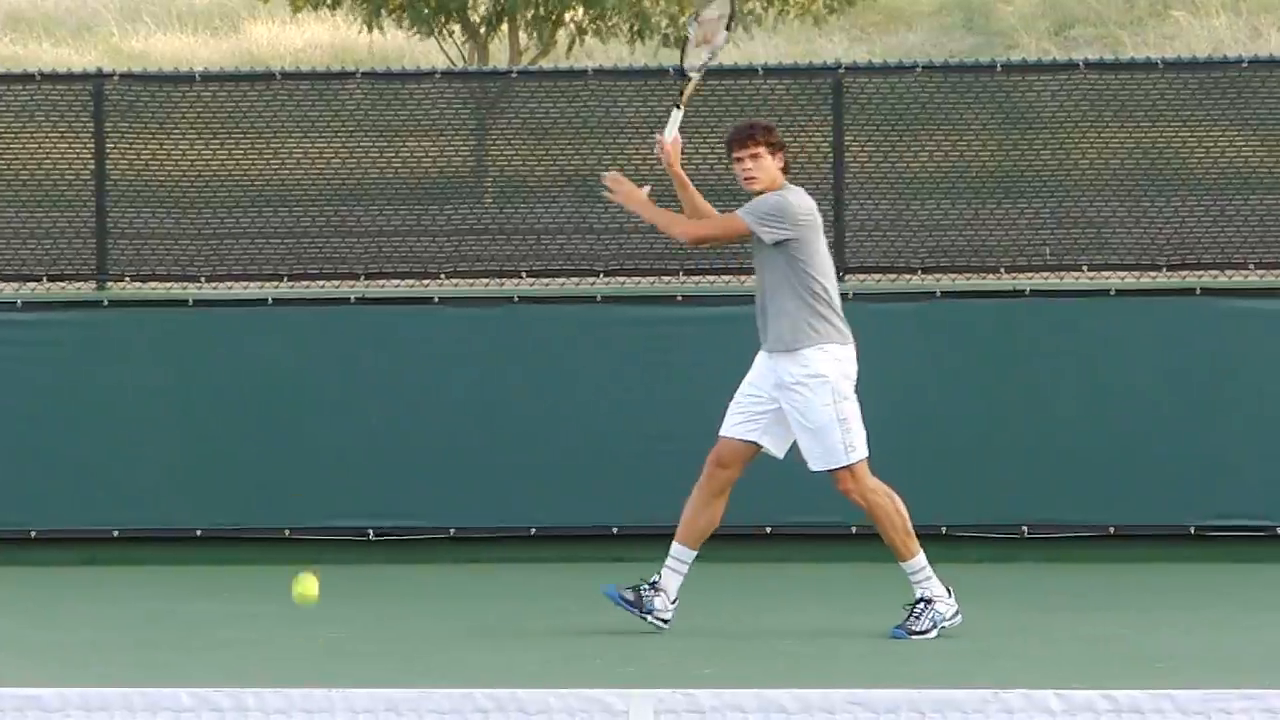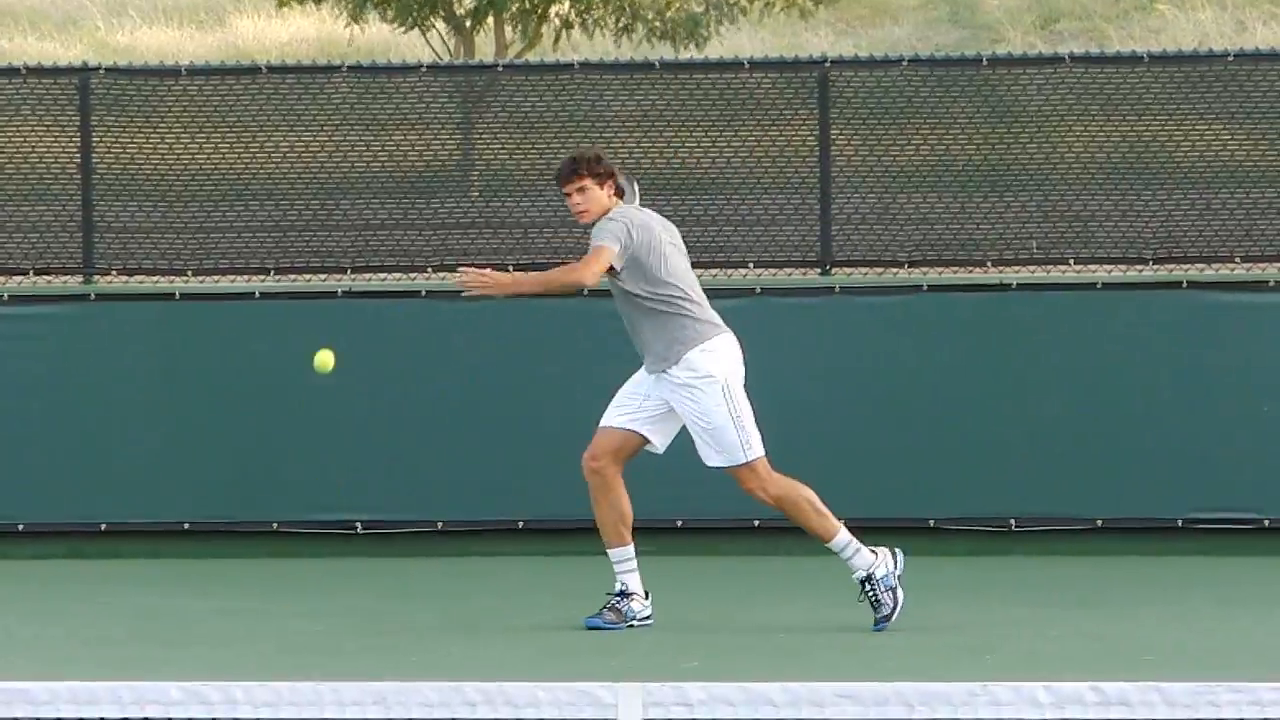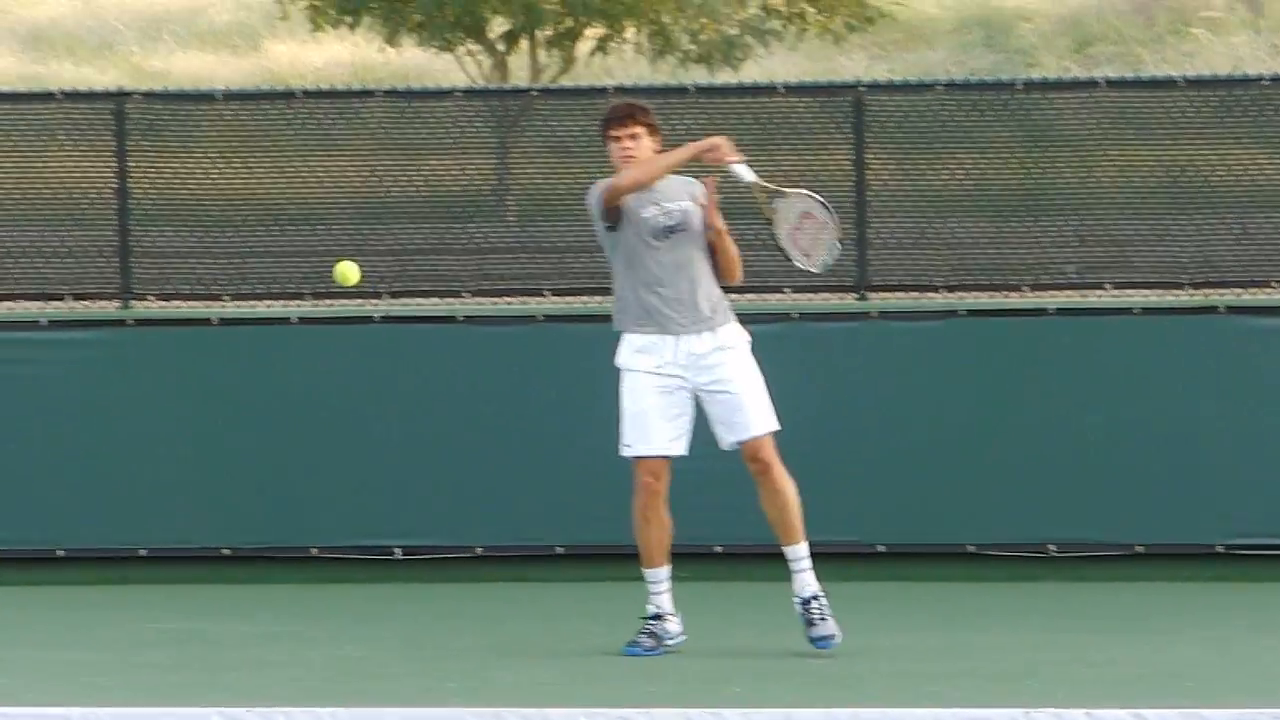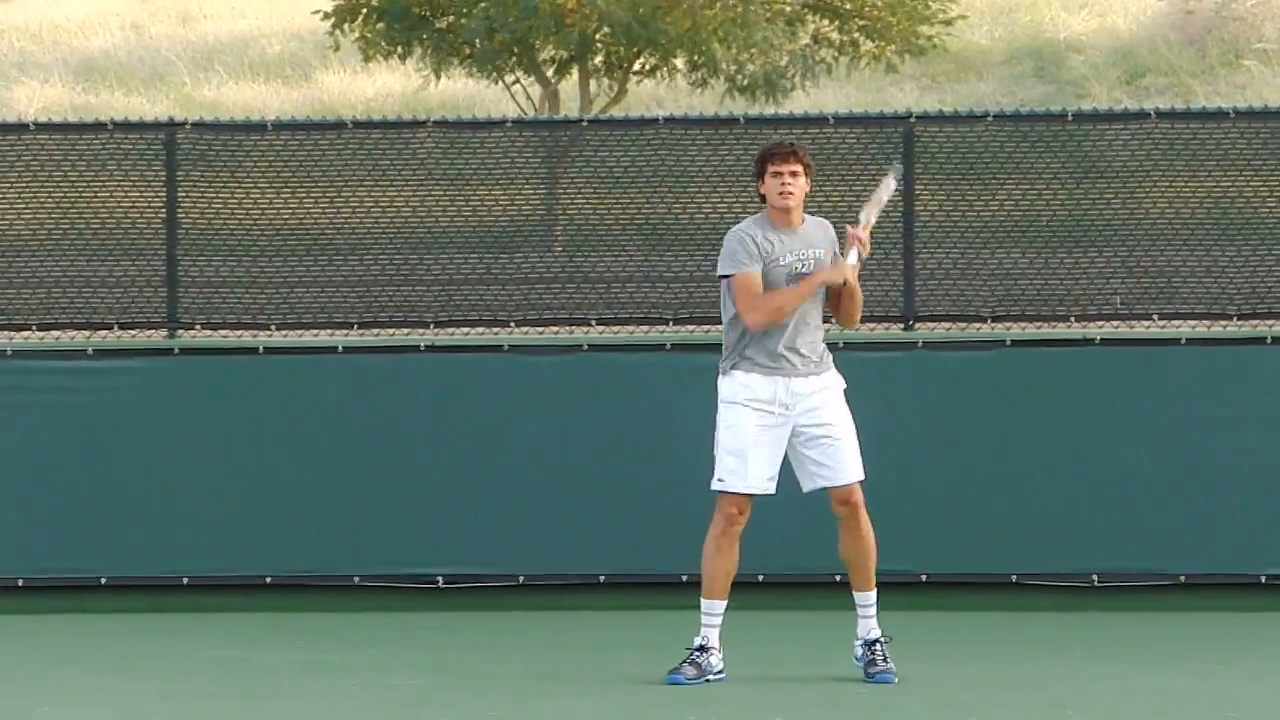
dt=0.5s
person 1, frame 1
left shoulder: (788, 204)
right shoulder: (763, 208)
left elbow: (697, 233)
right elbow: (714, 225)
left wrist: (640, 205)
right wrist: (676, 171)
left hip: (817, 362)
right hip: (774, 362)
left knee: (854, 482)
right knee: (719, 467)
left ankle: (934, 597)
right ankle: (663, 594)
person 1, frame 2
left shoulder: (612, 224)
right shoulder: (650, 223)
left elbow: (585, 273)
left wrist: (501, 283)
left hip: (702, 364)
right hip: (661, 370)
left knee: (760, 483)
right knee: (597, 462)
left ankle: (869, 564)
right ankle: (629, 596)
person 1, frame 3
left shoulder: (689, 190)
right shoulder: (604, 198)
left elbow: (730, 275)
right elbow: (629, 182)
left wrist: (716, 225)
right wrist: (698, 149)
left hip: (718, 342)
right hip: (650, 353)
left knee: (763, 458)
right knee: (649, 480)
left ankle: (807, 591)
right ankle: (663, 616)
person 1, frame 4
left shoulder: (823, 232)
right shoulder: (743, 239)
left elbow: (848, 310)
right elbow: (753, 316)
left wrist: (850, 271)
right wrist: (818, 278)
left hip: (818, 387)
right hip: (753, 389)
left knee: (851, 505)
right knee: (730, 514)
left ankle: (869, 637)
right ankle: (708, 647)
